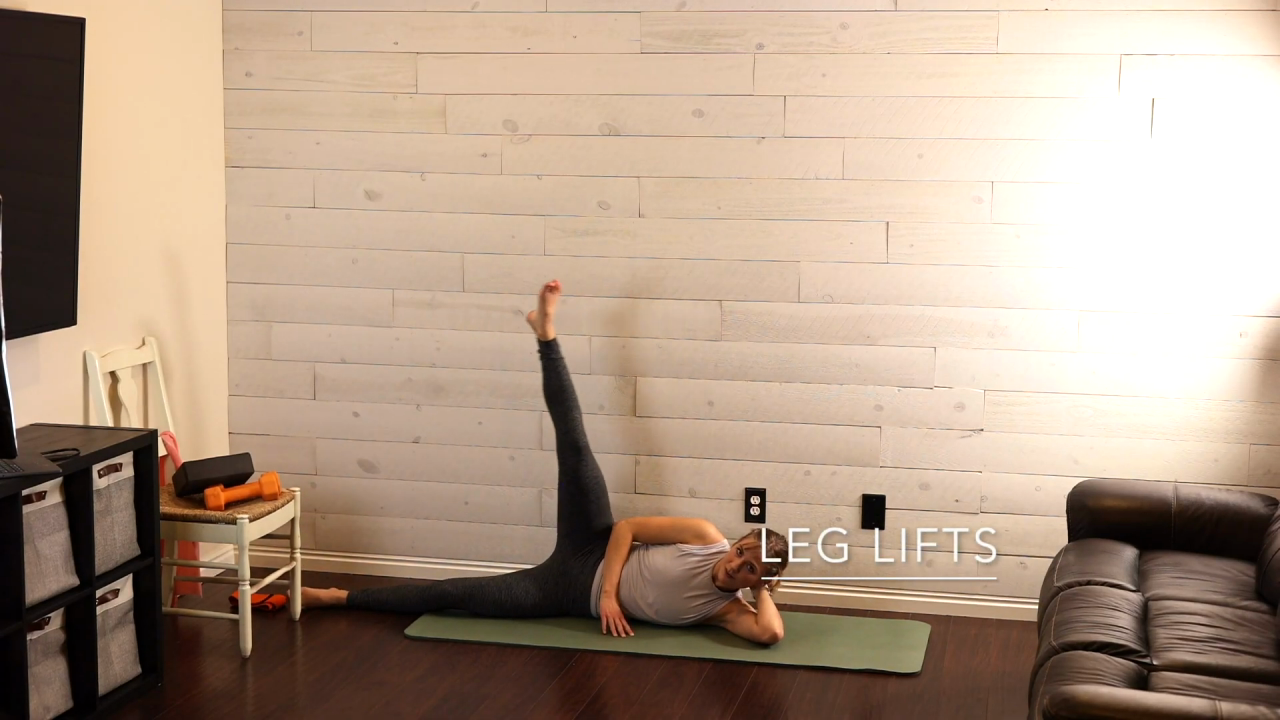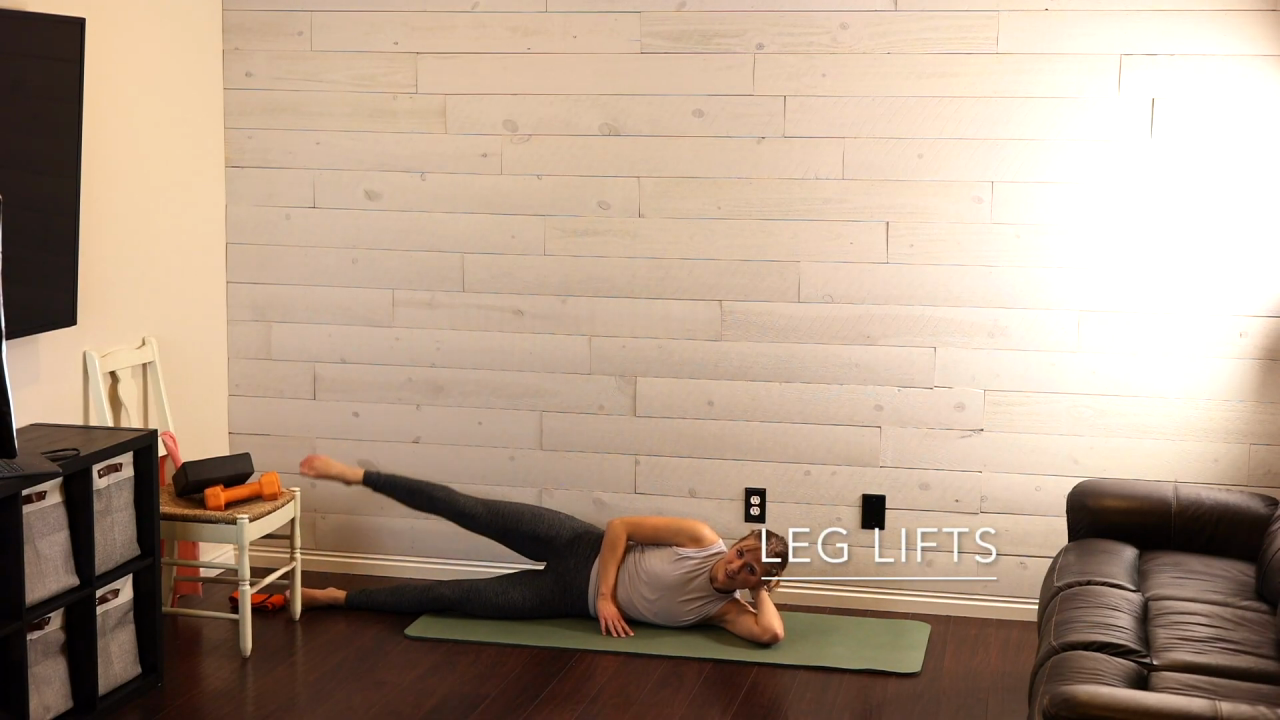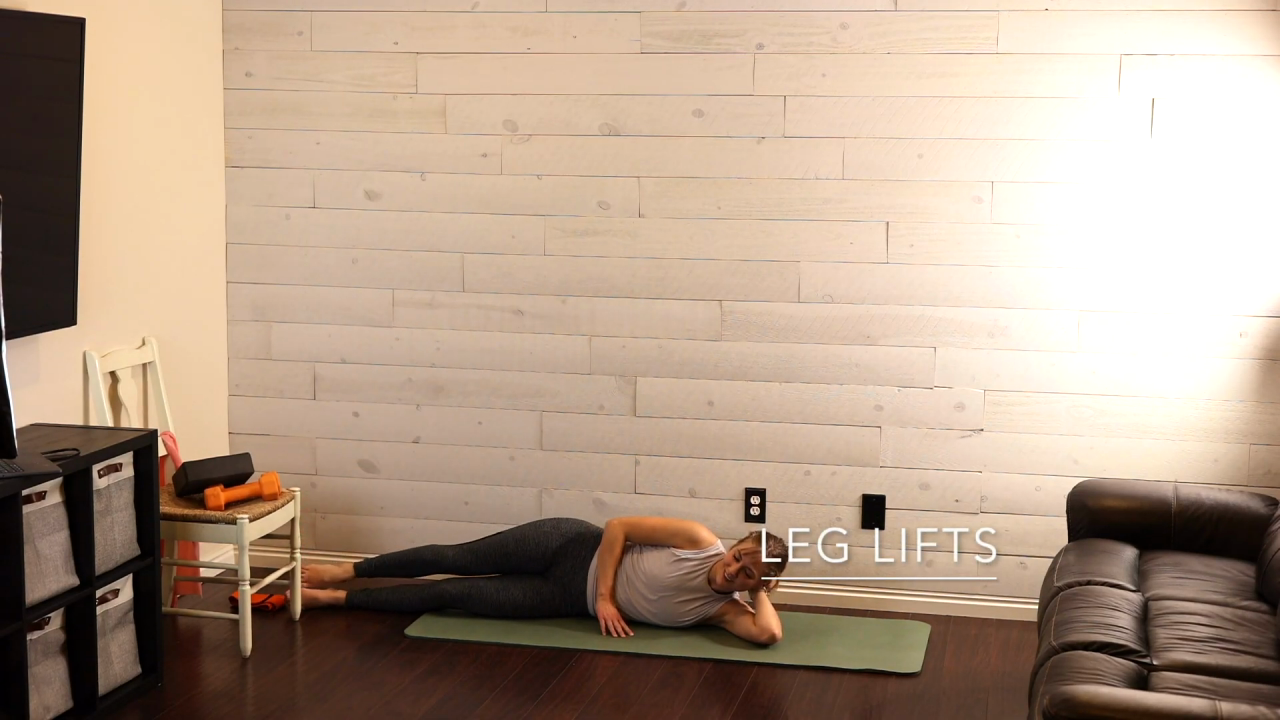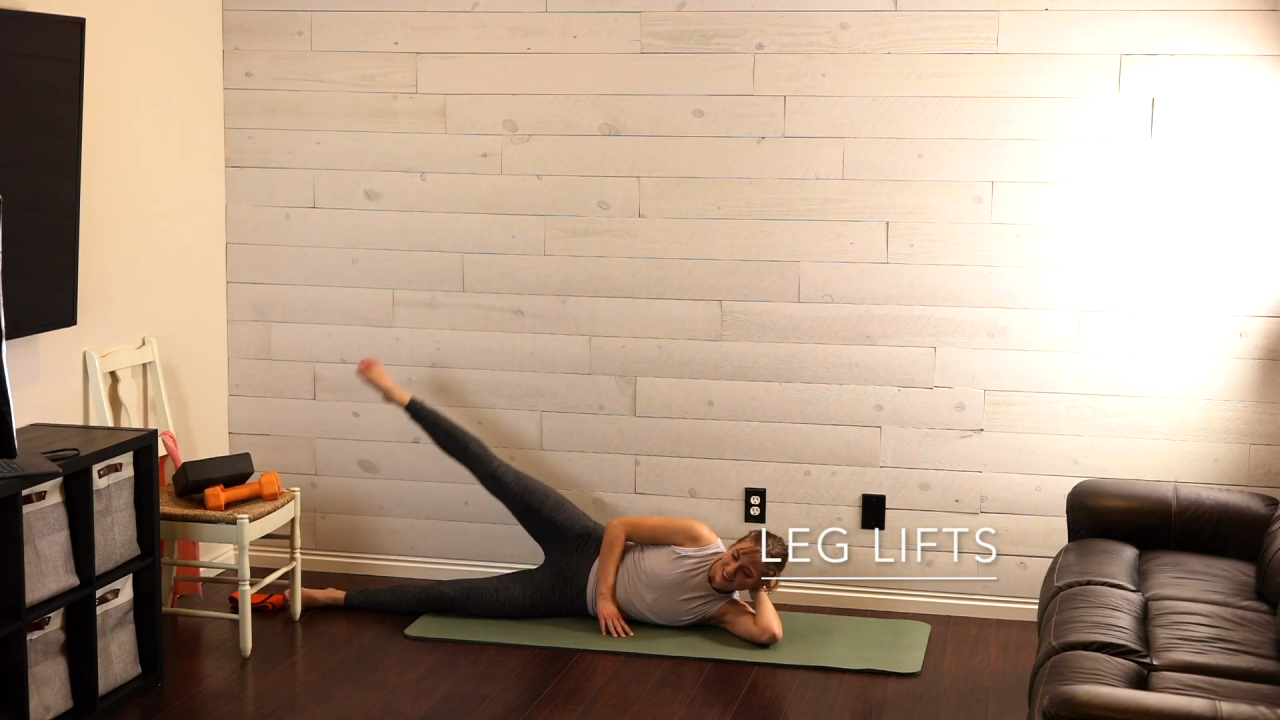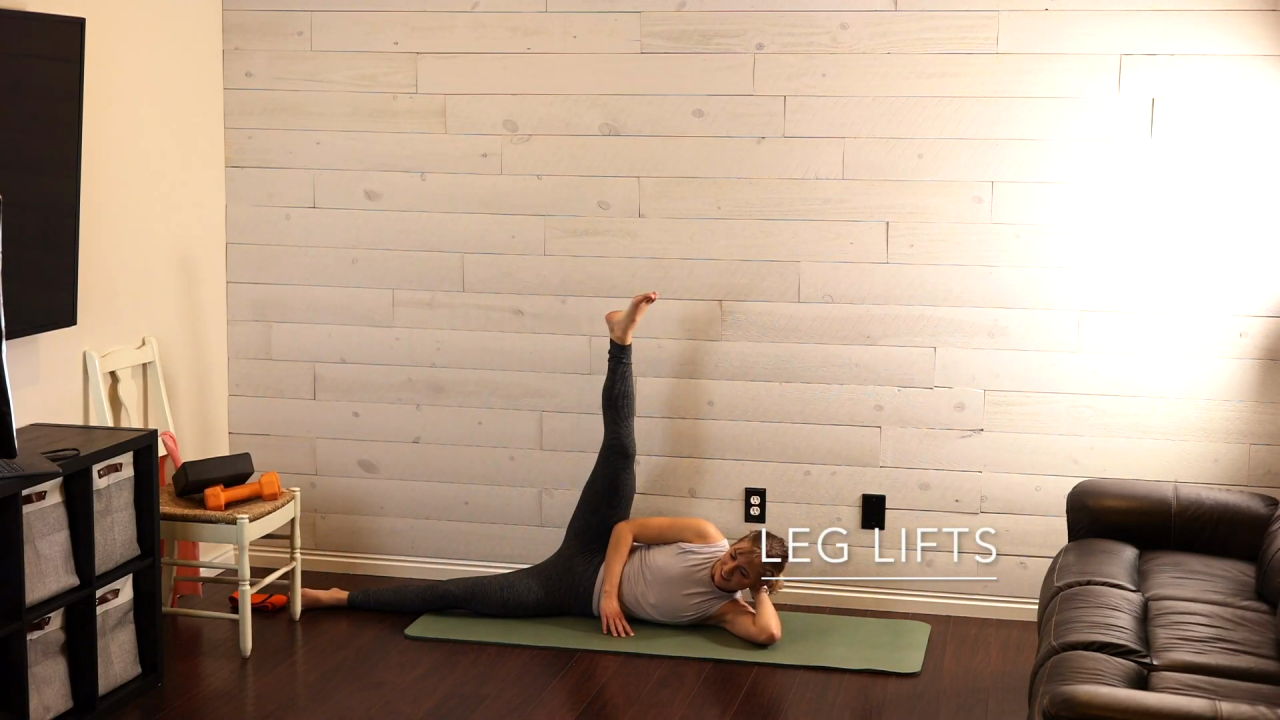
dt=0.5s
person 1, frame 1
left shoulder: (726, 608)
right shoulder: (706, 538)
right elbow: (628, 527)
left wrist: (763, 590)
right wrist: (609, 591)
left hip: (575, 598)
right hip: (588, 556)
left knee: (455, 595)
right knee: (573, 442)
left ankle: (338, 598)
right ankle: (547, 335)
person 1, frame 2
left shoulder: (722, 608)
right shoulder: (701, 539)
left elbow: (771, 631)
right elbow: (619, 526)
left wrist: (760, 580)
right wrist: (607, 590)
left hip: (574, 601)
right hip: (579, 549)
left knee: (450, 597)
right knee: (467, 510)
left ankle: (336, 596)
right ankle: (355, 475)
person 1, frame 3
left shoulder: (723, 609)
right shoulder: (699, 541)
left elbow: (769, 633)
right elbow: (617, 526)
left wrist: (760, 589)
right wrist: (605, 593)
left hip: (571, 598)
right hip: (574, 549)
left knee: (450, 595)
right knee: (456, 560)
left ankle: (336, 598)
right ankle: (345, 571)
person 1, frame 4
left shoulder: (727, 611)
right shoulder: (702, 539)
left elbow: (770, 632)
right elbow: (619, 528)
left wrist: (761, 592)
right wrist: (606, 595)
left hip: (576, 598)
right hip: (584, 556)
left knee: (455, 596)
right knee: (493, 474)
left ankle: (334, 598)
right ankle: (398, 396)
person 1, frame 5
left shoulder: (725, 608)
right shoulder: (706, 536)
left elbow: (767, 633)
right elbow: (627, 528)
left wrist: (761, 589)
right wrist: (611, 591)
left hip: (580, 597)
right hip: (591, 555)
left knee: (458, 594)
right knee: (620, 447)
left ankle: (341, 599)
